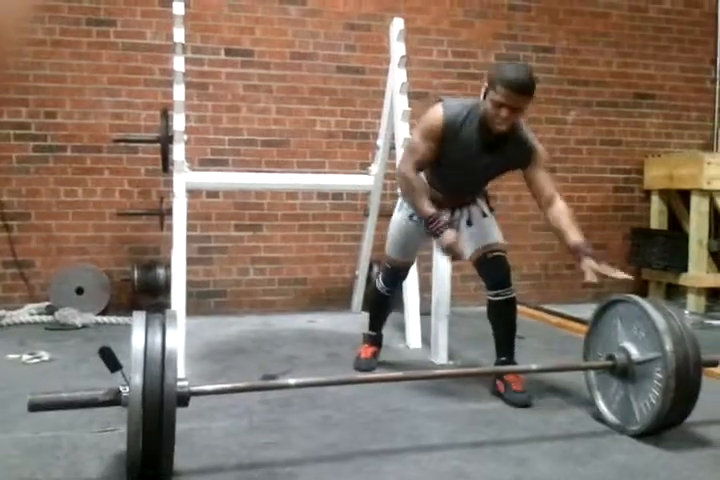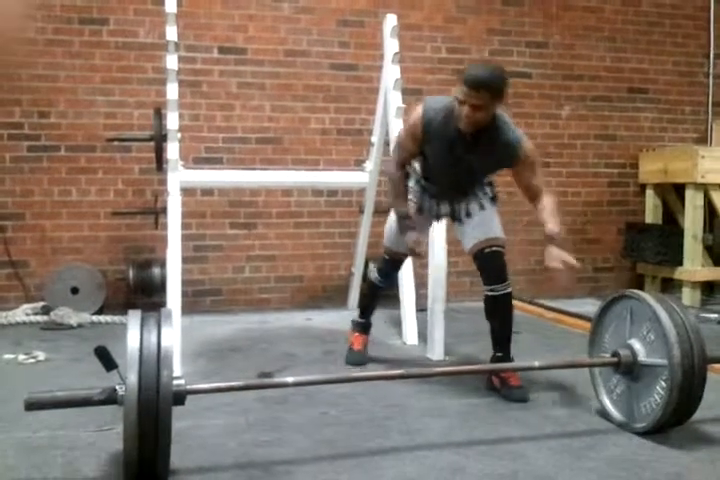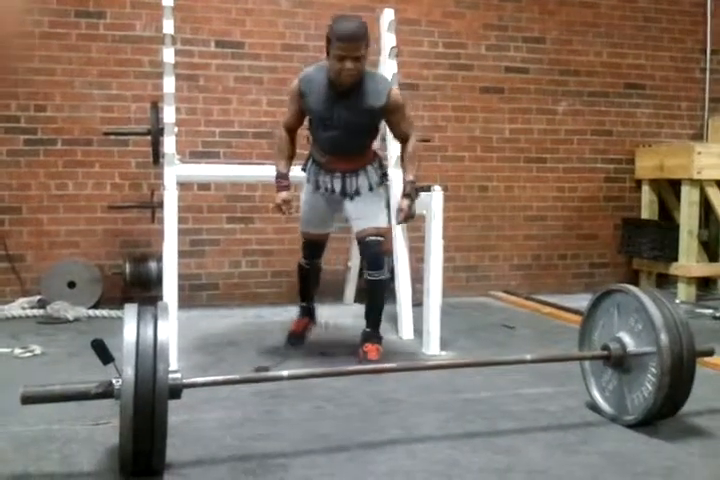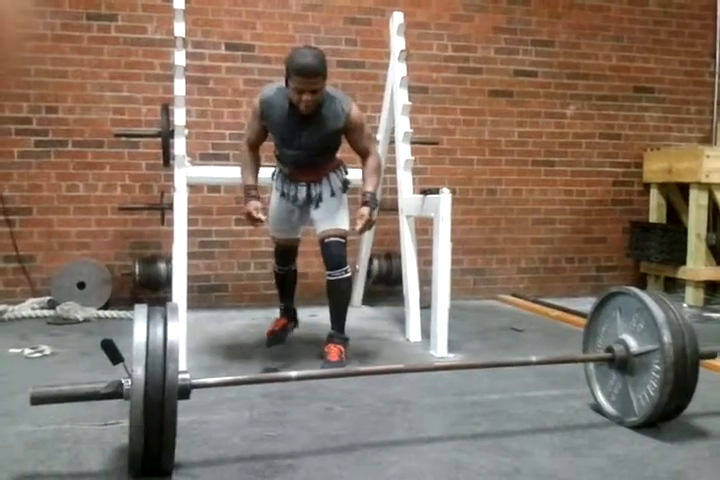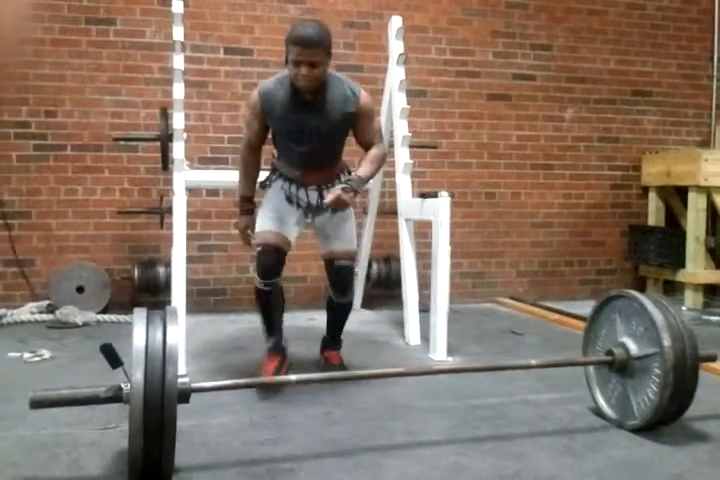
dt=1s
person 1, frame 1
left shoulder: (527, 147)
right shoulder: (444, 116)
left elbow: (551, 202)
right elbow: (407, 170)
left wrist: (583, 252)
right wrist: (436, 226)
left hip: (470, 204)
right hip: (422, 199)
left knee: (499, 273)
right knee: (393, 271)
left ankle: (505, 368)
right ankle: (372, 339)
person 1, frame 2
left shoulder: (513, 142)
right shoulder: (425, 116)
left elbow: (539, 193)
right elbow: (398, 166)
left wrist: (553, 241)
right wrist: (406, 222)
left hip: (472, 196)
right hip: (423, 190)
left knee: (494, 267)
right knee: (391, 259)
left ankle: (501, 363)
right ankle: (361, 327)
person 1, frame 3
left shoulder: (385, 93)
right shoulder: (305, 83)
left elbow: (407, 138)
right elbow: (288, 131)
left wrist: (409, 190)
right wrist: (282, 182)
left hip: (364, 176)
right hip: (319, 174)
left knee: (374, 253)
right knee: (312, 249)
left ankle: (371, 336)
right ankle: (306, 313)
person 1, frame 4
left shoulder: (345, 110)
right shoulder: (266, 102)
left elbow: (369, 154)
right elbow: (251, 146)
left wrist: (368, 200)
right wrist: (250, 193)
left hip: (327, 183)
right hip: (286, 182)
left knee: (335, 253)
right knee: (283, 252)
left ankle: (337, 339)
right ankle: (287, 313)
person 1, frame 5
left shoulder: (355, 98)
right shoulder: (265, 95)
left elbow: (376, 148)
right elbow: (251, 151)
left wrist: (354, 185)
right wrist: (246, 206)
left hip: (332, 190)
right hip: (284, 186)
left knee: (342, 272)
right knee: (267, 262)
left ankle: (332, 346)
right ankle: (275, 346)
